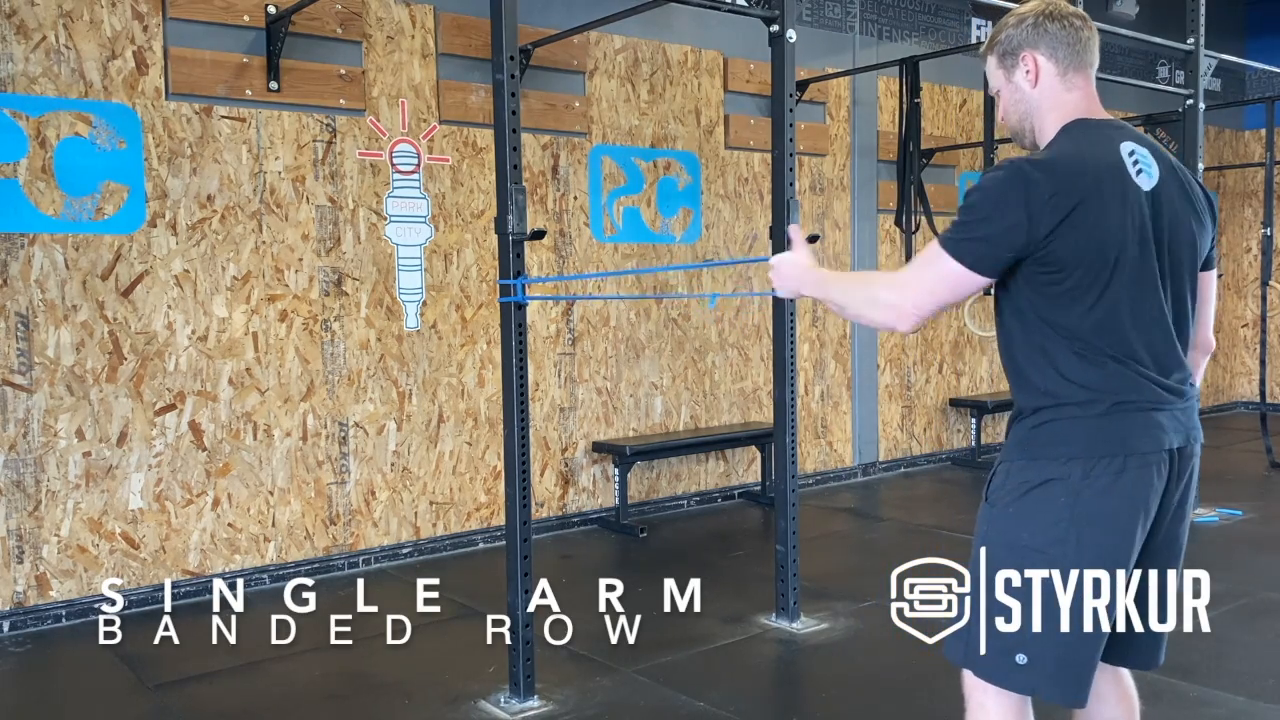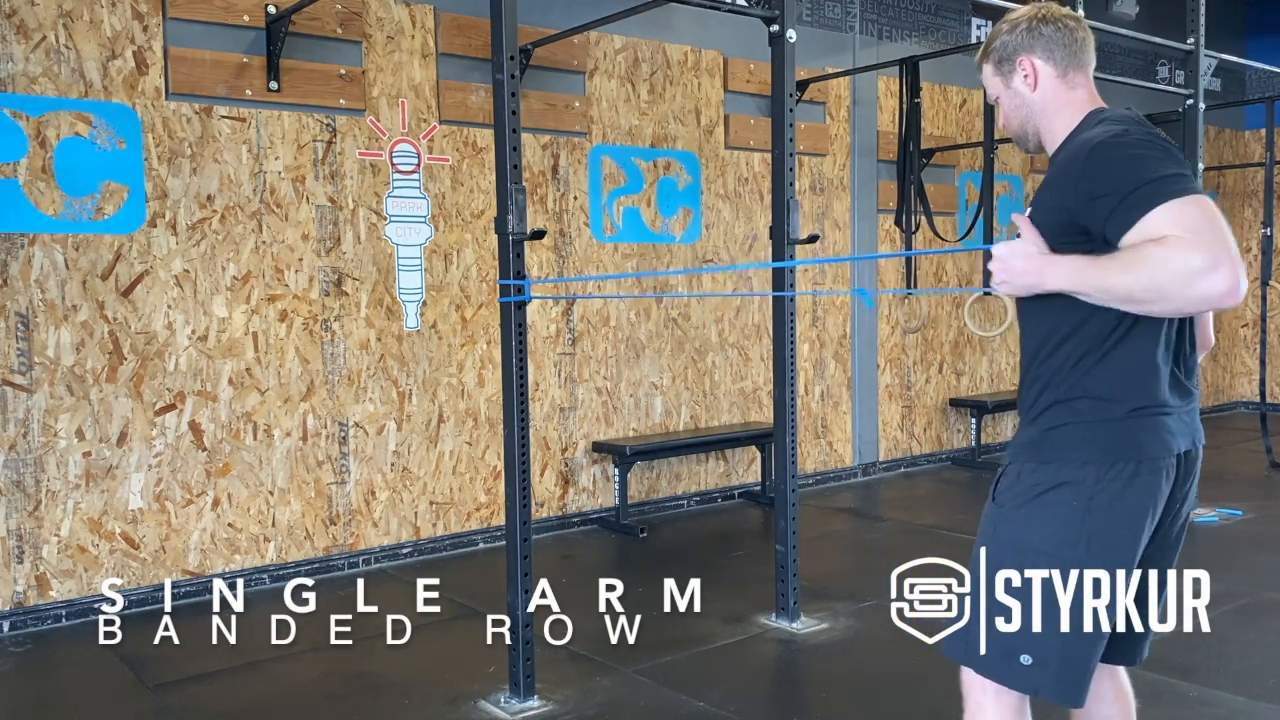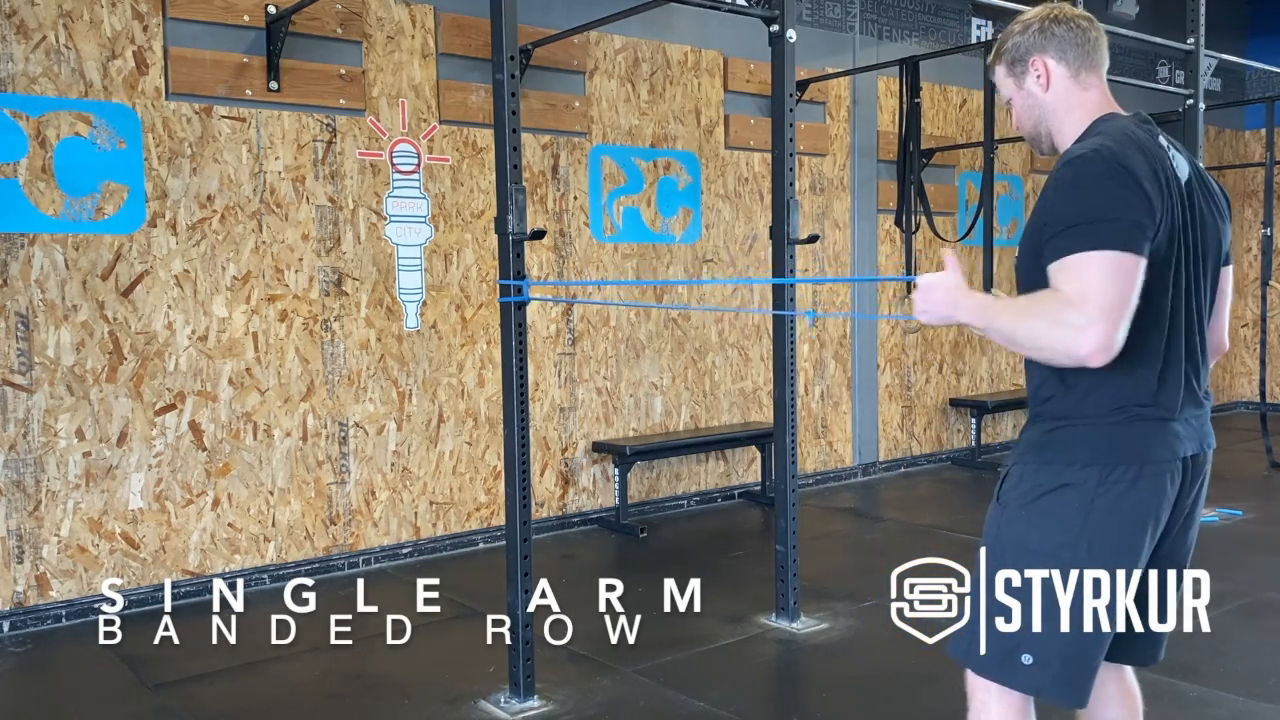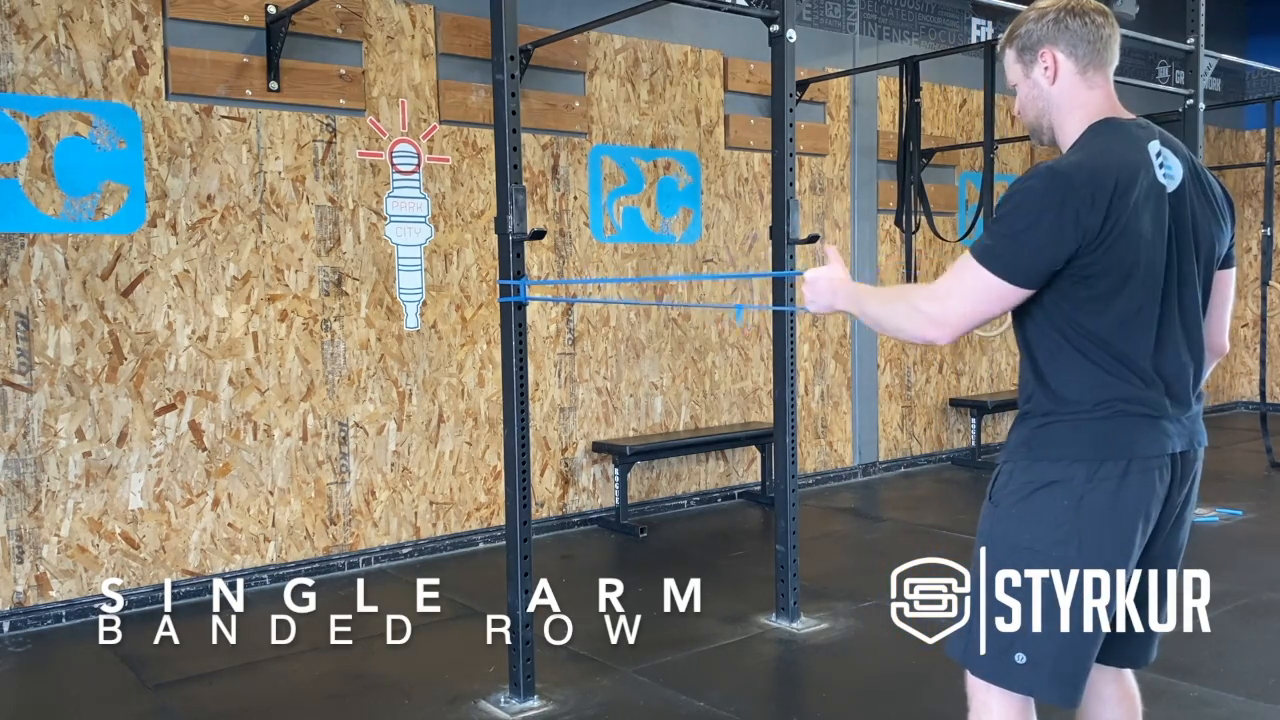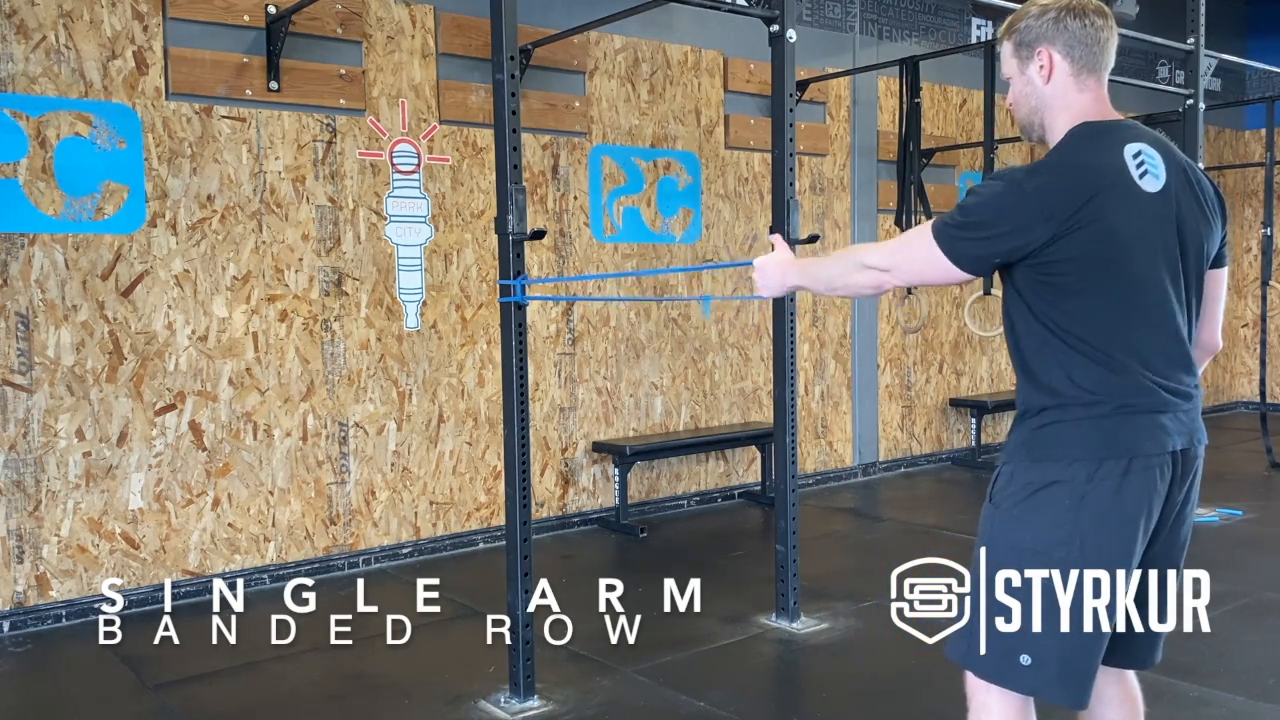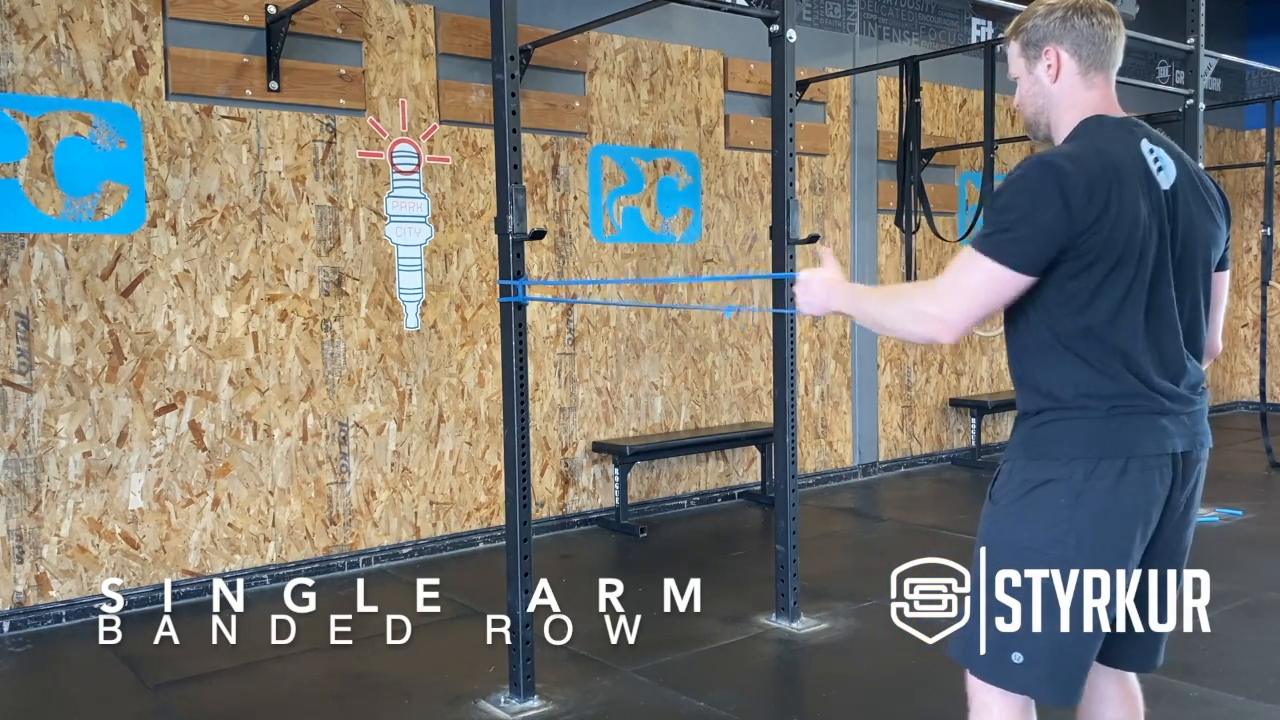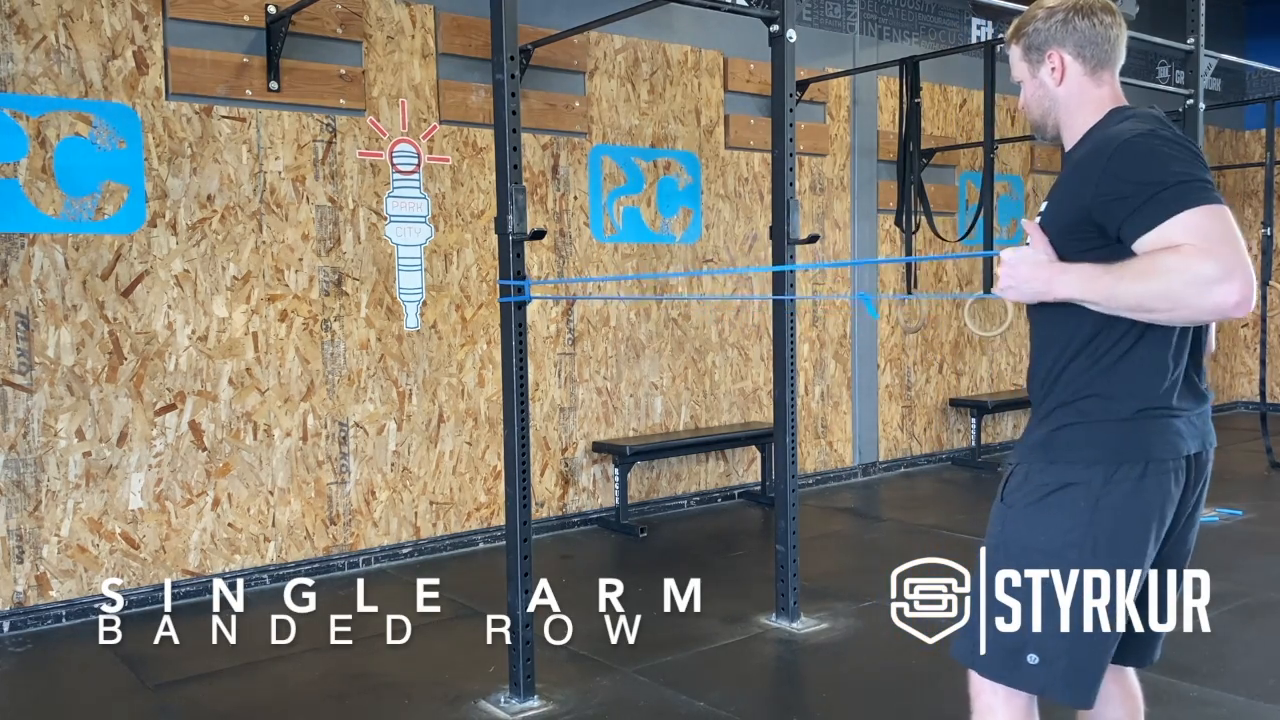
dt=0.4s
person 1, frame 1
left shoulder: (1031, 184)
right shoulder: (1180, 181)
left elbow: (902, 305)
right elbow: (1200, 342)
left wrist: (807, 276)
left hip: (1071, 462)
right hip: (1167, 450)
right knee: (1100, 659)
person 1, frame 2
left shoulder: (1108, 153)
right shoulder: (1132, 155)
left elbow: (1217, 277)
right elbow: (1199, 333)
left wrist: (1050, 270)
left hip: (1081, 460)
right hip: (1161, 448)
right knee: (1094, 655)
person 1, frame 3
left shoulder: (1097, 168)
right shoulder: (1180, 167)
left elbow: (1088, 333)
right elbow: (1213, 339)
left wrist: (962, 303)
left hip: (1087, 465)
right hip: (1174, 451)
right knee: (1102, 658)
person 1, frame 4
left shoulder: (1065, 184)
right shoulder: (1197, 179)
left elbow: (937, 318)
right elbow: (1214, 342)
left wrist: (841, 291)
left hip: (1076, 467)
right hip: (1171, 454)
right knee: (1105, 662)
person 1, frame 5
left shoulder: (1040, 190)
right shoulder: (1190, 179)
left elbow: (884, 267)
right elbow: (1207, 340)
left wrist: (790, 271)
left hip: (1076, 464)
right hip: (1173, 451)
right knee: (1105, 662)
person 1, frame 6
left shoulder: (1058, 177)
right shoulder: (1193, 179)
left elbow: (941, 316)
right elbow: (1208, 341)
left wrist: (835, 292)
left hip: (1078, 461)
right hip: (1175, 450)
right knee: (1107, 662)
person 1, frame 7
left shoulder: (1129, 152)
right shoulder: (1133, 155)
left elbow: (1226, 285)
right elbow: (1195, 330)
left wrist: (1059, 278)
left hip: (1092, 461)
right hip: (1169, 449)
right knee: (1104, 657)
